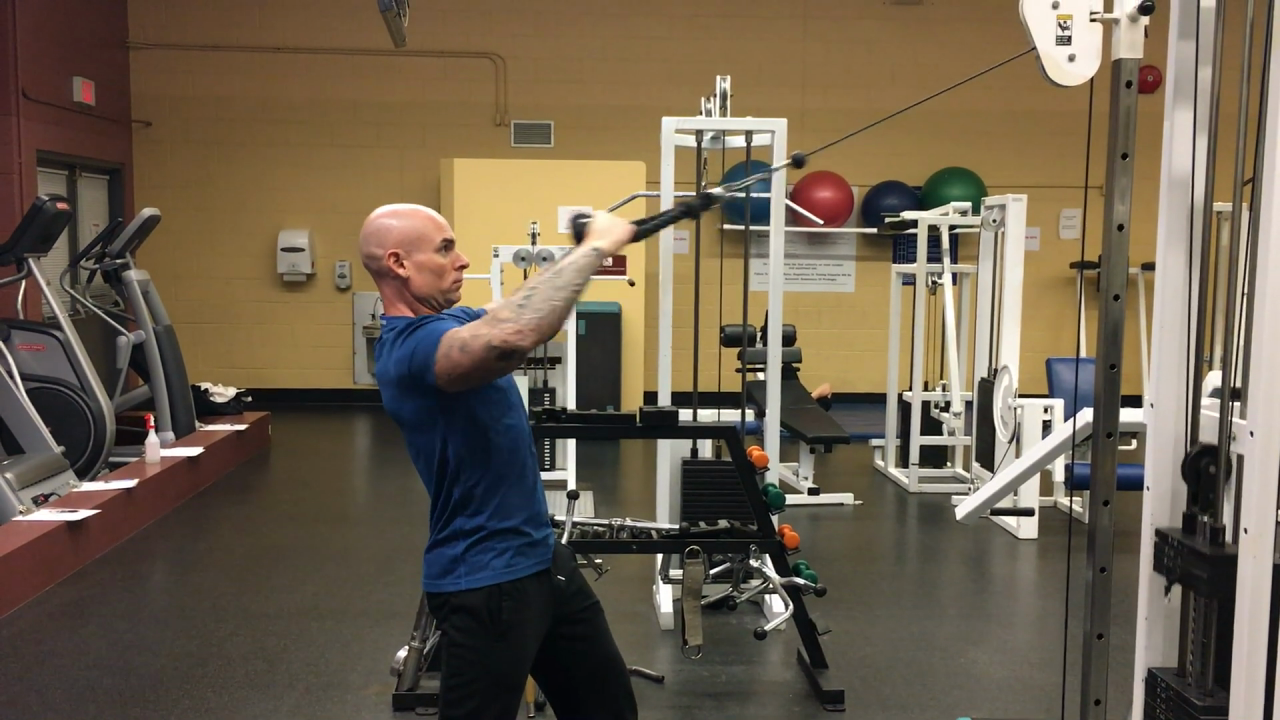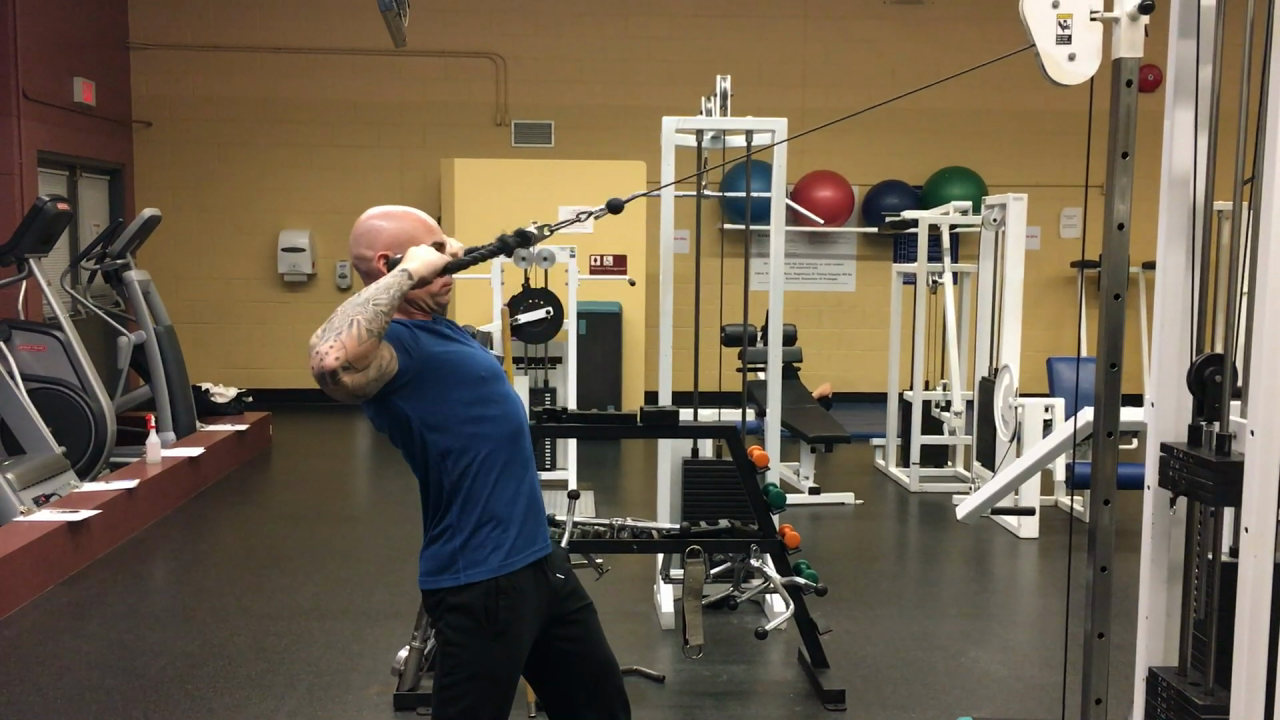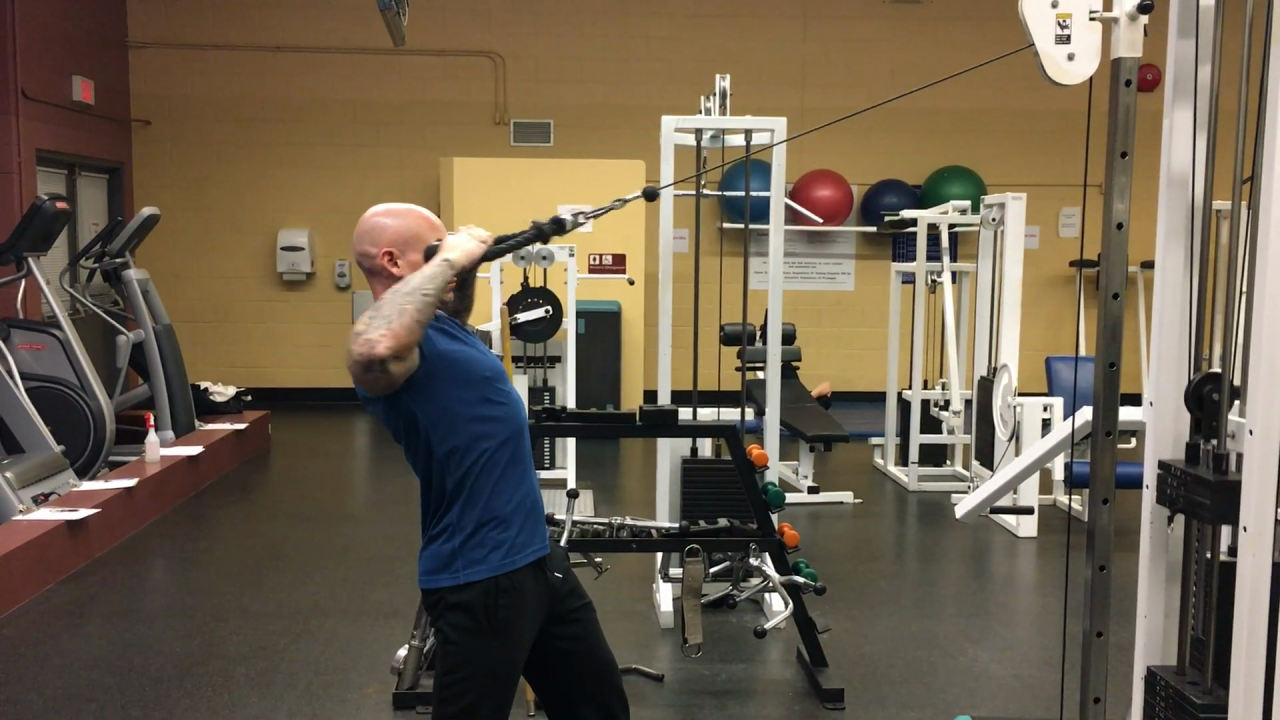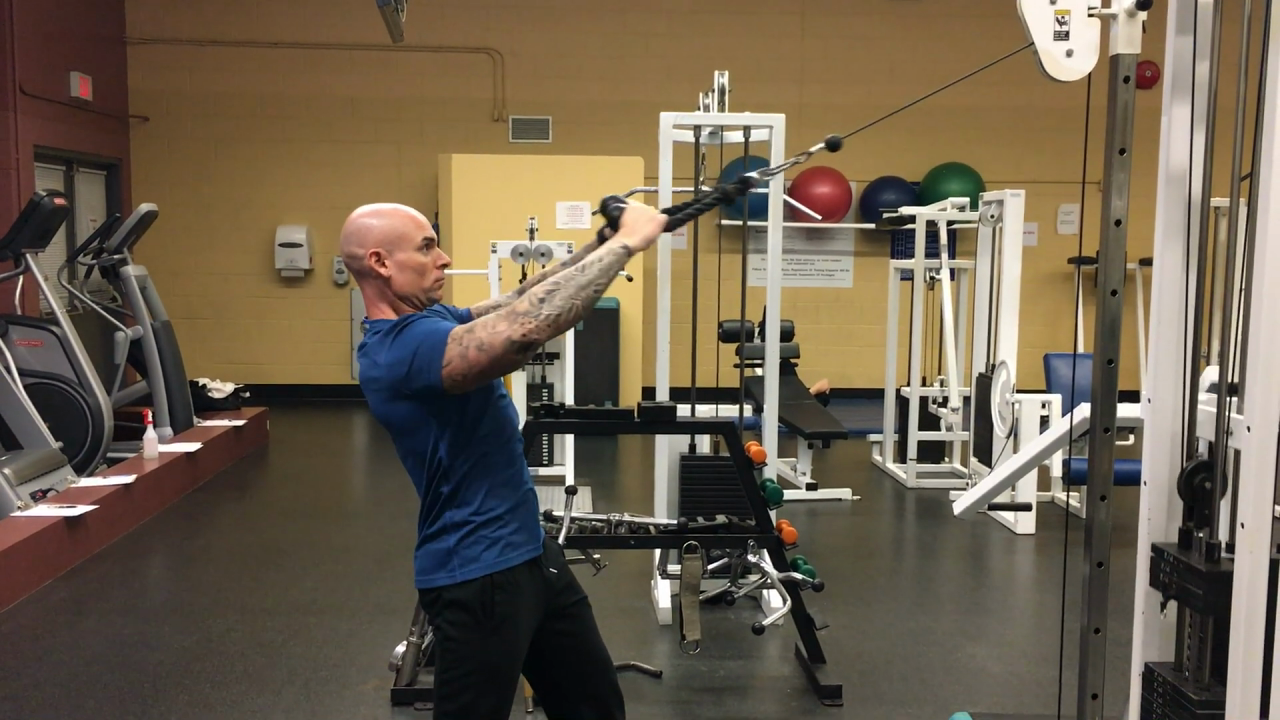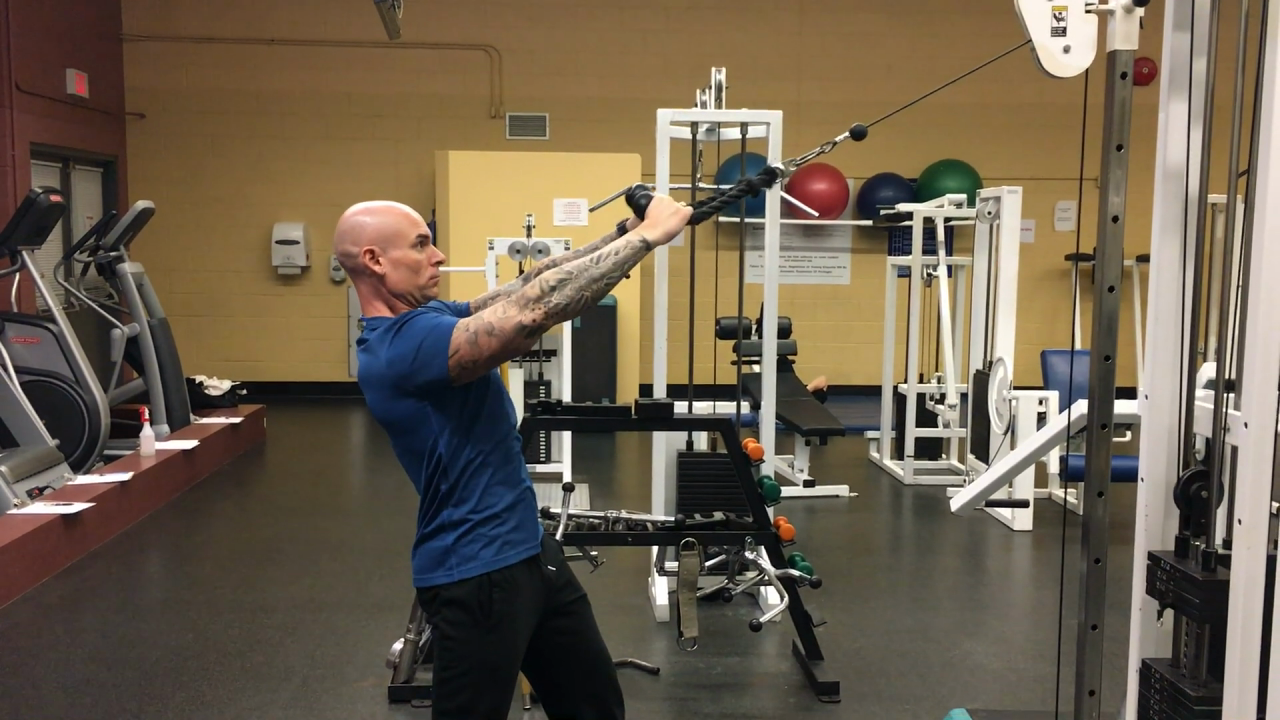
dt=0.5s
person 1, frame 1
left shoulder: (441, 323)
right shoulder: (412, 348)
left elbow: (511, 315)
right elbow: (514, 335)
left wrist: (591, 246)
right wrist: (596, 246)
left hip: (541, 558)
right hip: (485, 583)
person 1, frame 2
left shoulder: (431, 328)
right shoulder: (389, 346)
right elbow: (330, 361)
left wrist: (445, 259)
right wrist: (409, 272)
left hip: (537, 557)
right hip: (481, 578)
person 1, frame 3
left shoulder: (432, 324)
right shoulder: (398, 341)
right elbow: (372, 349)
left wrist: (467, 262)
right wrist: (446, 260)
left hip: (535, 555)
right hip: (482, 577)
person 1, frame 4
left shoulder: (427, 322)
right shoulder: (403, 350)
left elbow: (517, 302)
right elbow: (527, 327)
left wrist: (601, 243)
right wrist: (625, 244)
left hip: (528, 551)
right hip: (477, 575)
person 1, frame 5
left shoulder: (425, 319)
right shoulder: (400, 347)
left elbow: (524, 287)
right elbow: (534, 310)
left wrist: (625, 232)
right wrist: (646, 237)
left hip: (528, 548)
right hip: (477, 573)
